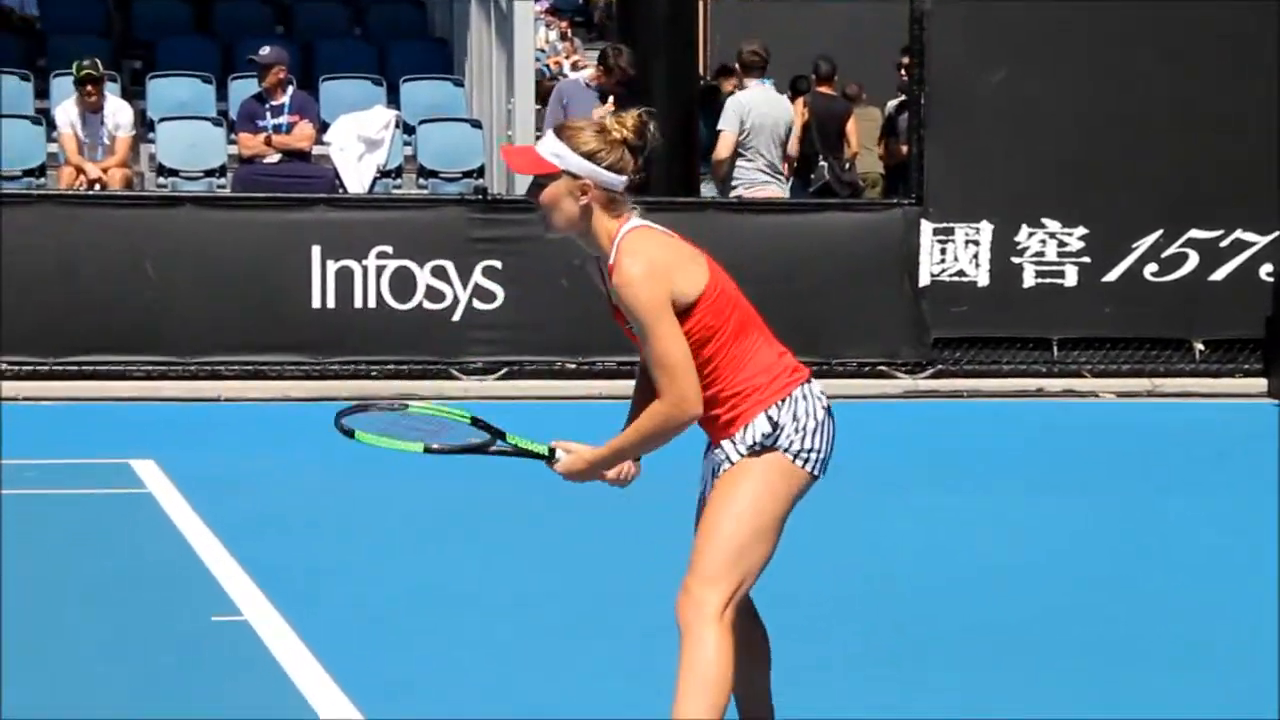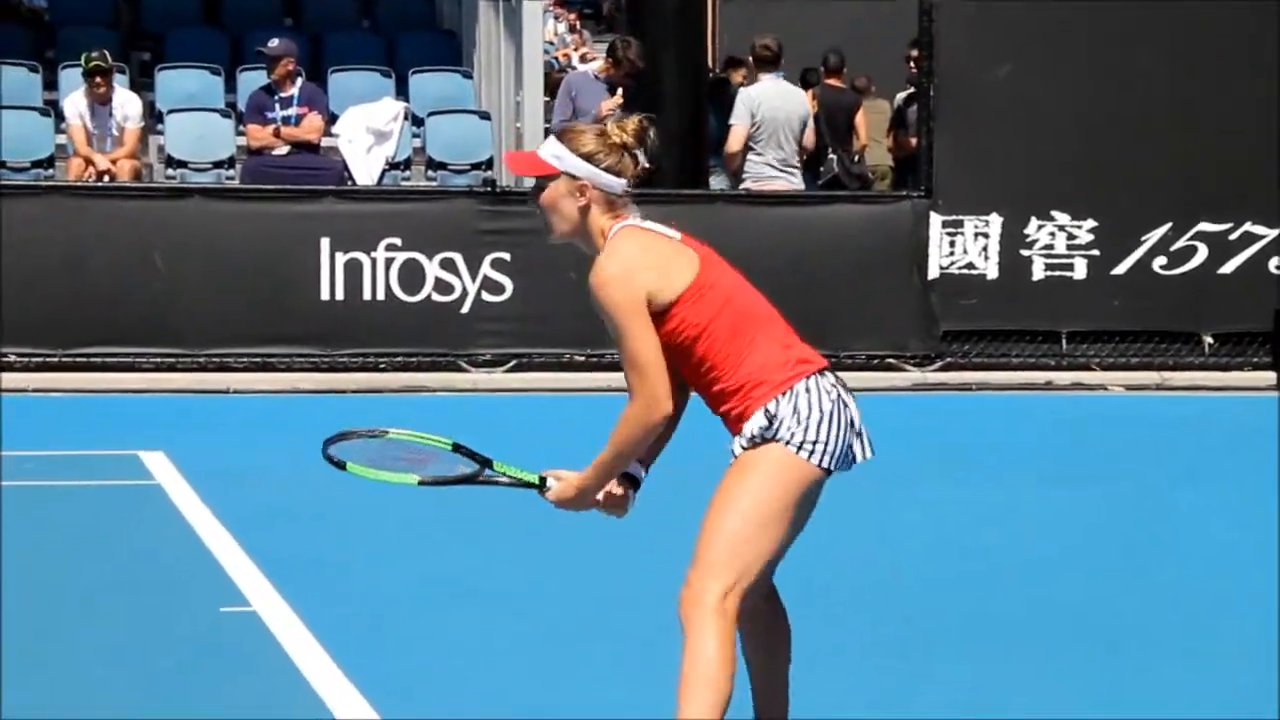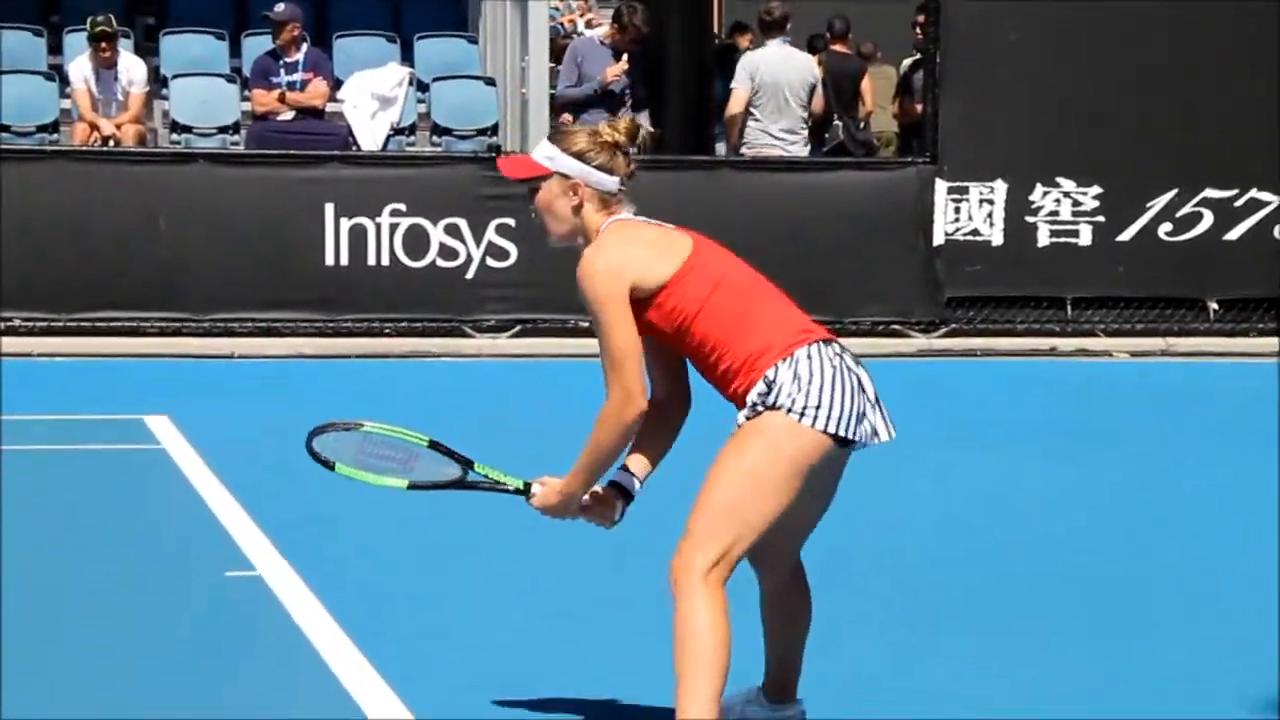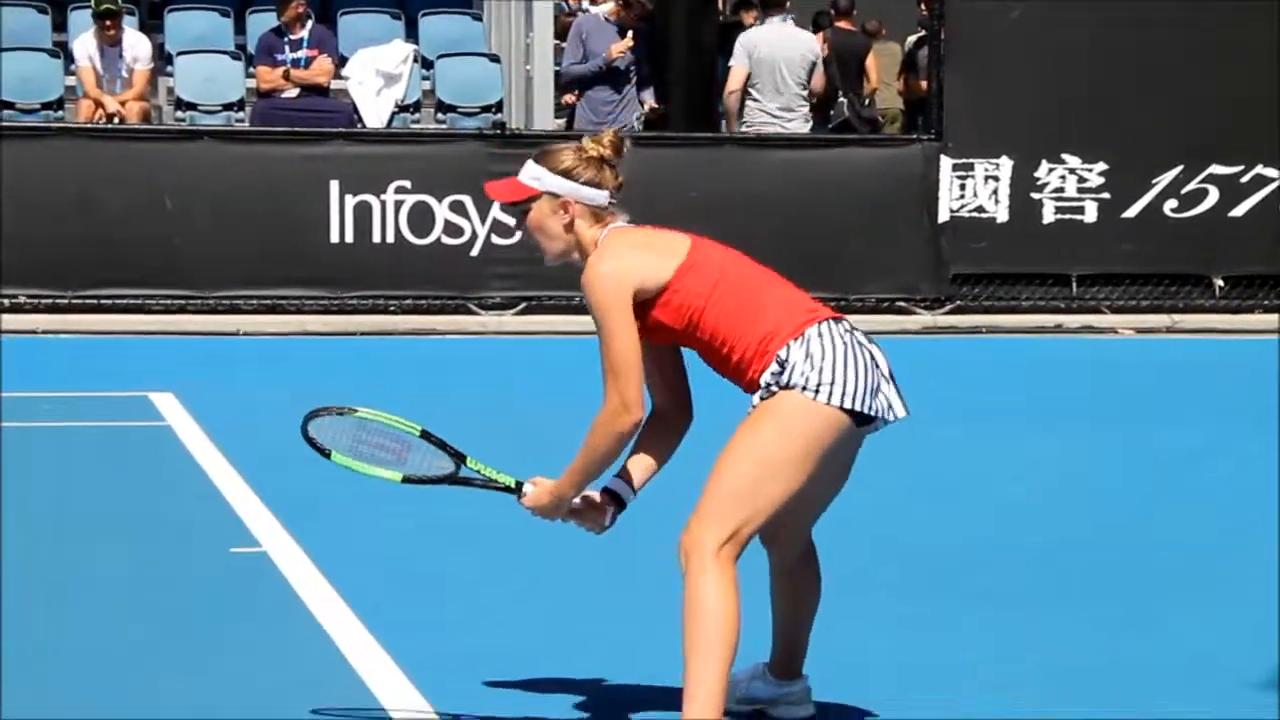
dt=0.2s
person 1, frame 1
left shoulder: (634, 268)
right shoulder: (630, 248)
left elbow: (680, 404)
right elbow: (661, 374)
left wrist: (596, 458)
right wrist: (627, 451)
left hip: (775, 425)
right hip: (767, 423)
left knee: (702, 605)
right knee: (725, 593)
person 1, frame 2
left shoulder: (613, 269)
right shoulder: (646, 249)
left elbow: (655, 407)
right elbow: (667, 390)
left wrist: (587, 483)
right wrist: (629, 474)
left hip: (790, 416)
right hip: (814, 405)
left knee: (704, 601)
right knee: (748, 585)
person 1, frame 3
left shoulder: (601, 261)
right shoulder: (639, 249)
left elbow: (627, 405)
right elbow: (669, 401)
left wrist: (571, 490)
right wrist: (623, 486)
left hip: (800, 388)
right hip: (831, 376)
left knee: (695, 568)
right knee: (772, 554)
person 1, frame 4
left shoulder: (607, 268)
right shoulder: (640, 257)
left elbow: (624, 413)
right elbow: (671, 413)
left wrist: (560, 492)
right wrist: (617, 493)
left hip: (815, 368)
right hip: (843, 357)
left knee: (705, 545)
right knee: (783, 532)
